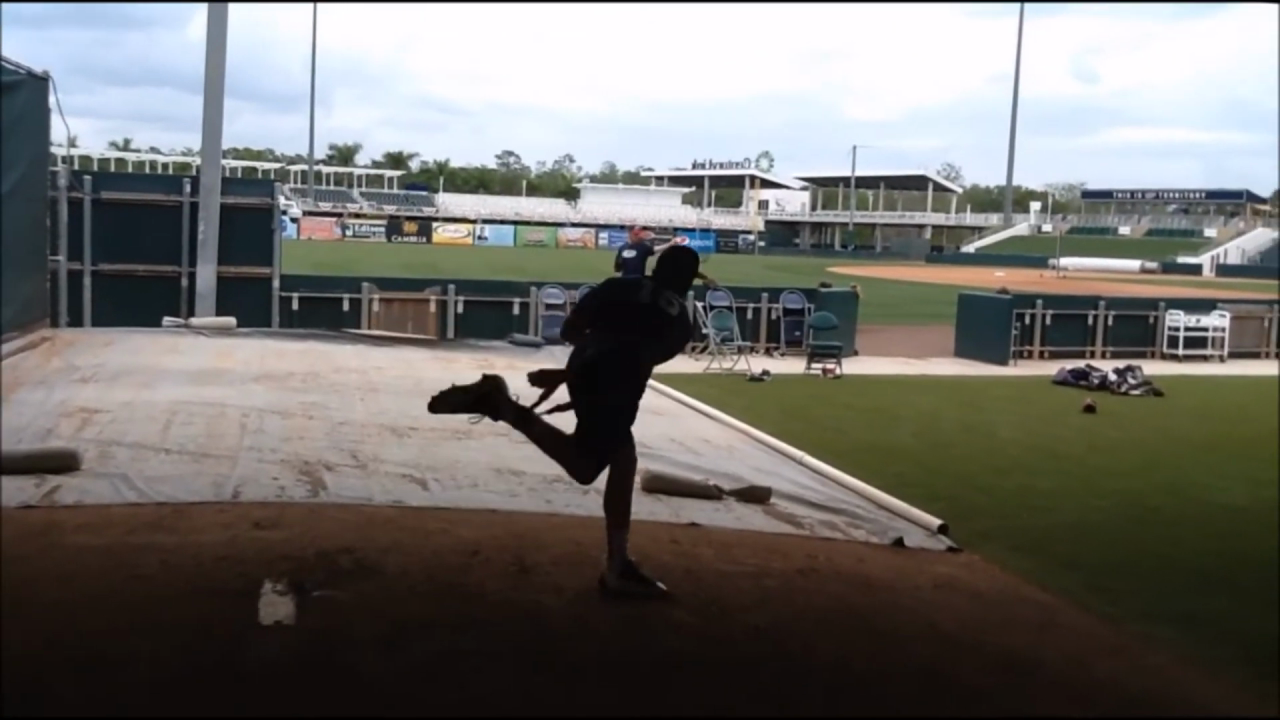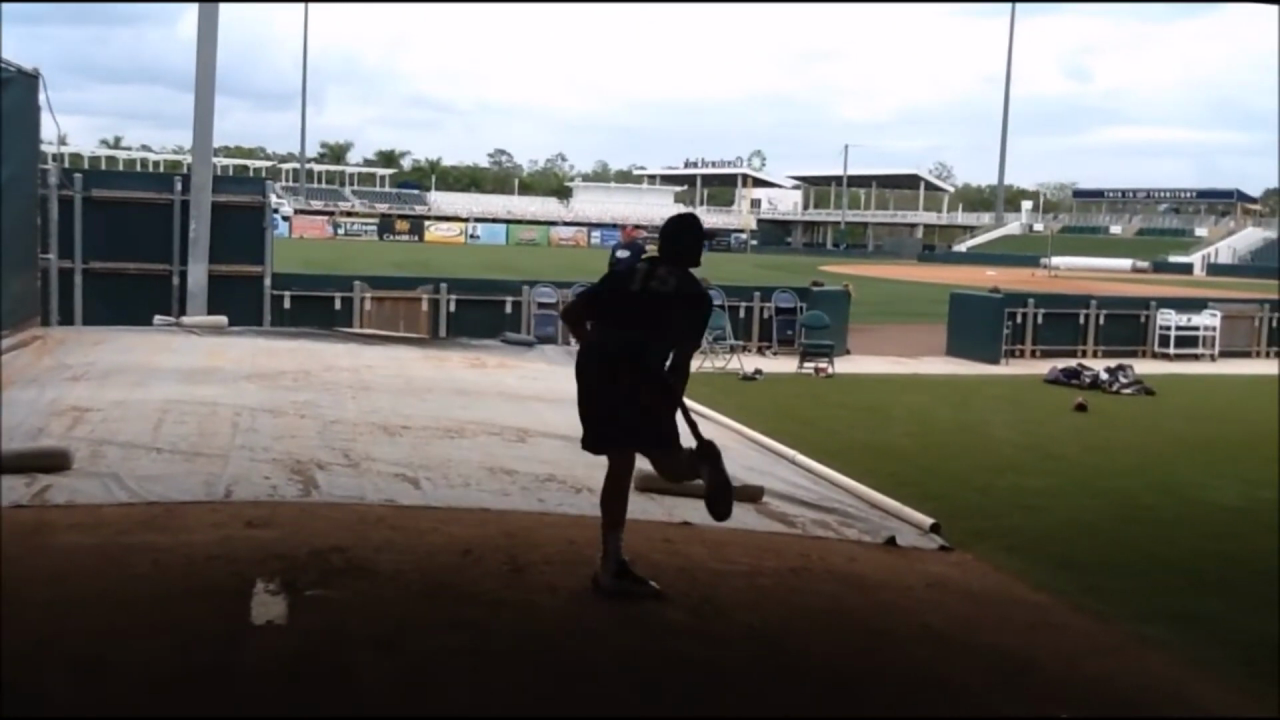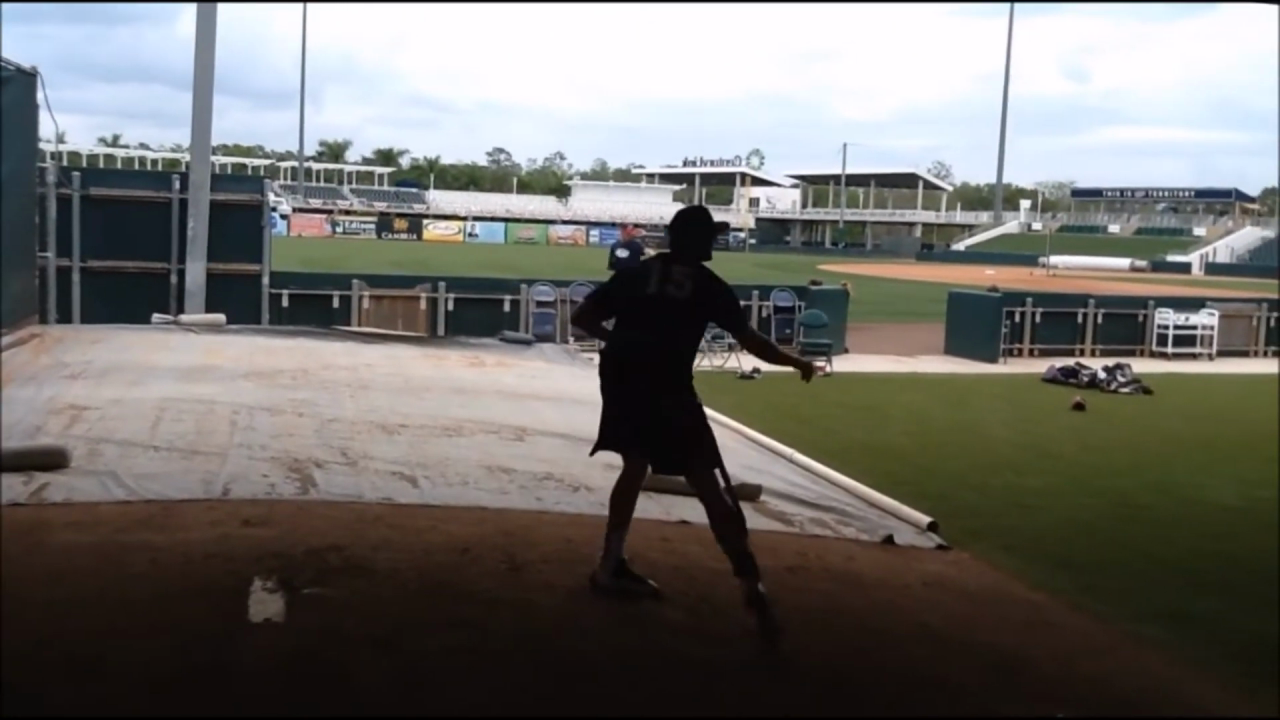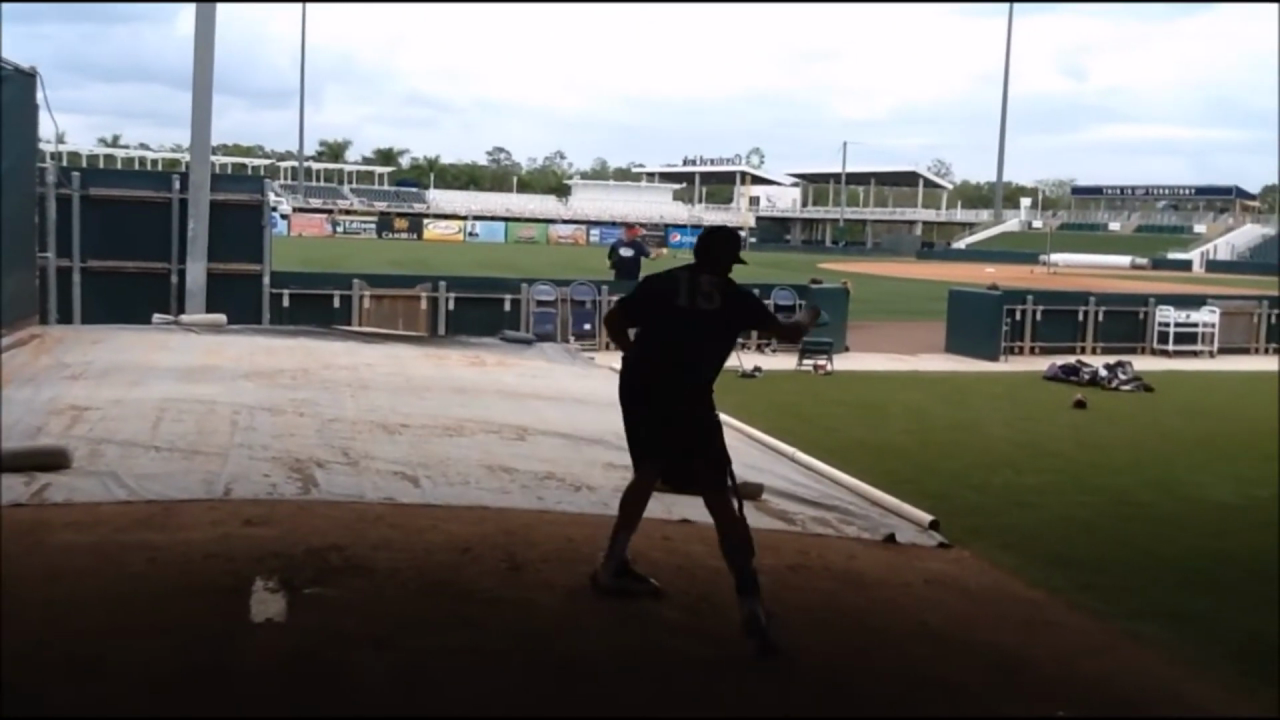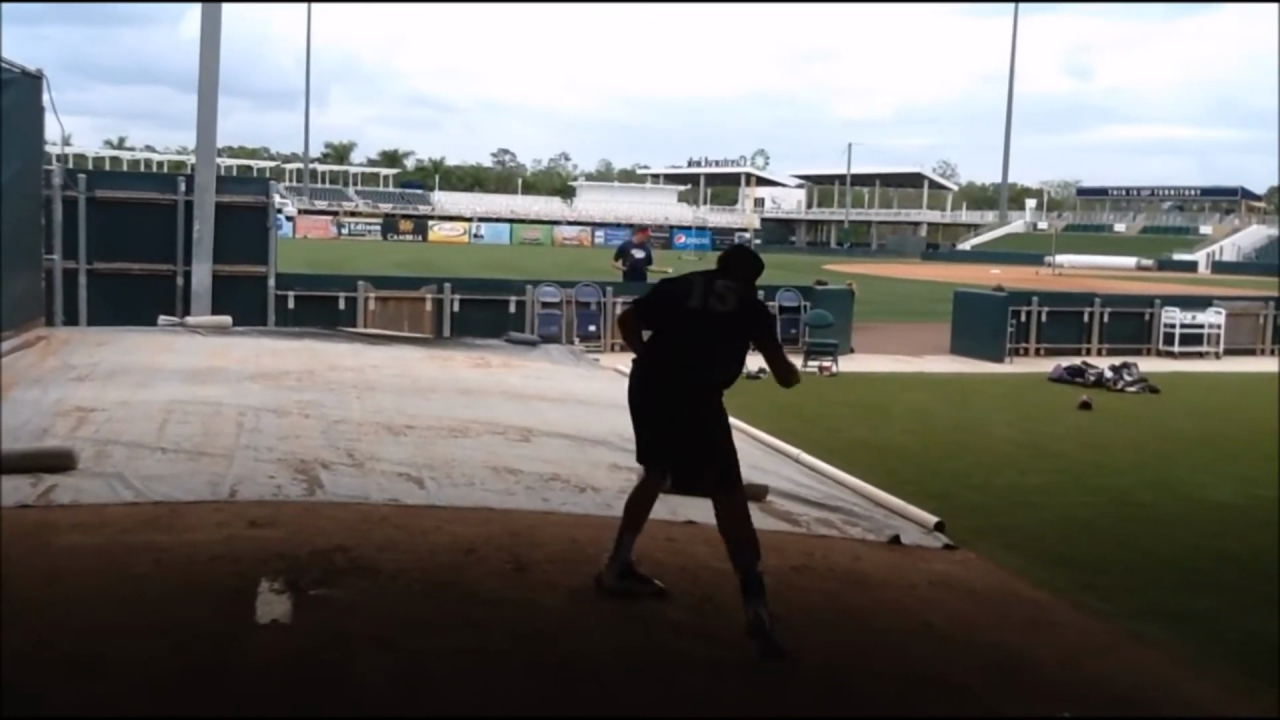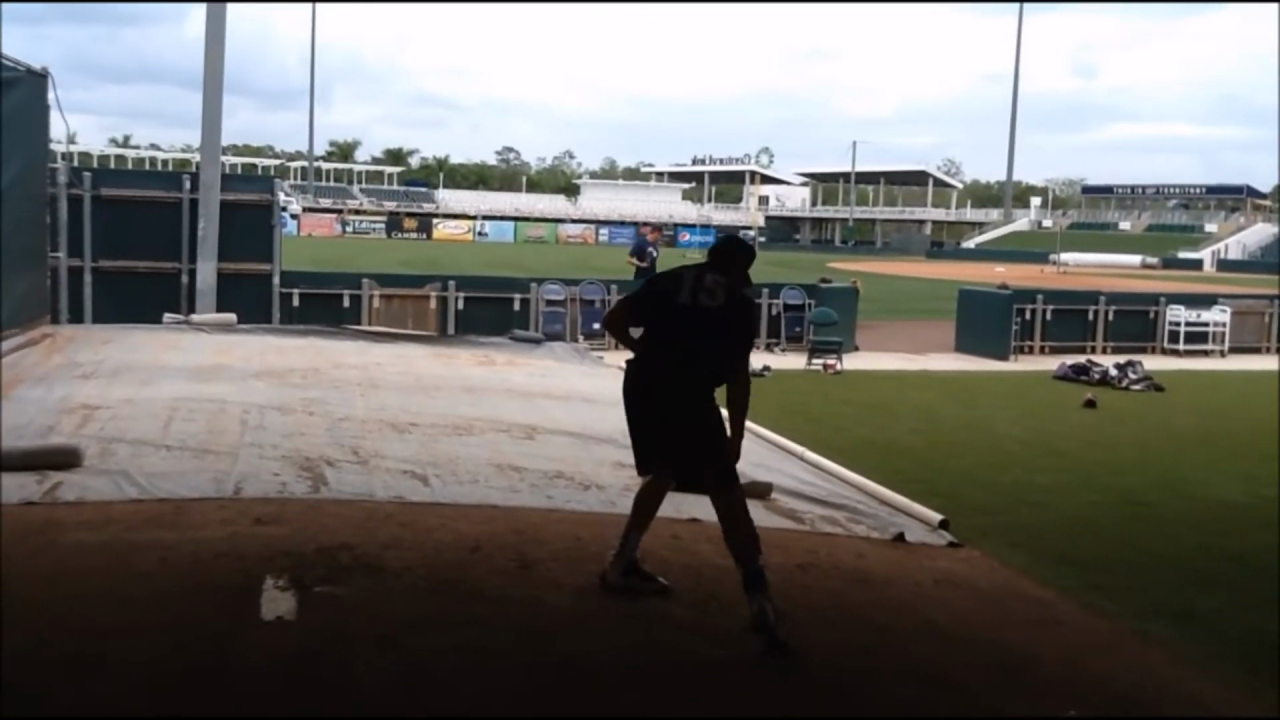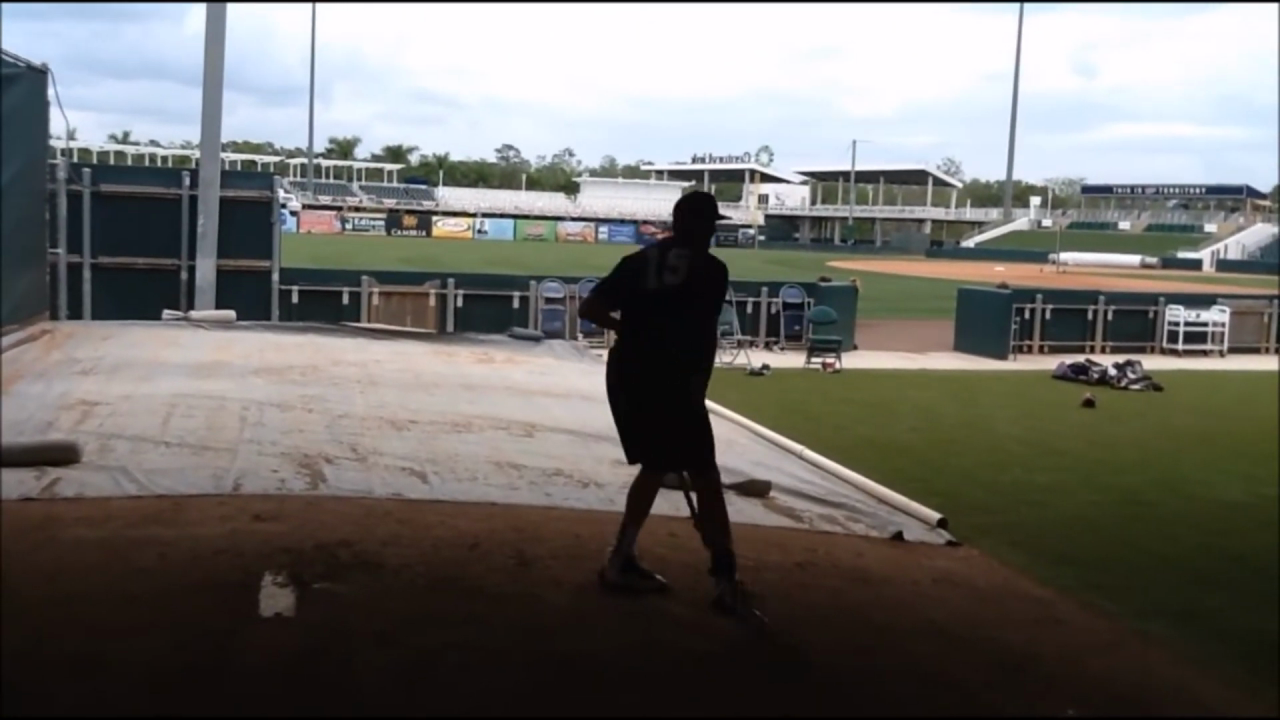
dt=0.2s
person 1, frame 1
left shoulder: (618, 287)
right shoulder: (681, 319)
left elbow: (571, 326)
right elbow: (654, 353)
right wrist: (565, 376)
left hip: (590, 363)
right hip: (620, 370)
left knee: (624, 460)
right knee: (583, 465)
left ankle: (619, 567)
right ankle: (497, 401)
person 1, frame 2
left shoulder: (623, 273)
right shoulder: (696, 296)
left elbow: (571, 314)
right elbow: (680, 361)
right wrist: (669, 407)
left hip: (595, 363)
right hip: (639, 372)
left knee: (621, 461)
right knee: (670, 462)
left ankle: (611, 566)
right ankle: (704, 468)
person 1, frame 3
left shoulder: (633, 273)
right shoulder: (711, 288)
left elbow: (582, 316)
right elbow: (752, 341)
right wrist: (797, 362)
left hip: (620, 375)
right hip: (667, 384)
left knee: (635, 466)
right knee: (704, 483)
left ankle: (611, 565)
right ankle: (749, 579)
person 1, frame 4
left shoulder: (659, 283)
right shoulder: (736, 297)
left elbow: (614, 321)
right elbow: (787, 332)
right wrist: (809, 318)
left hip: (639, 386)
right hip: (686, 395)
left knee: (648, 472)
right knee: (719, 496)
left ankle: (613, 566)
right ankle: (751, 603)
person 1, frame 5
left shoulder: (676, 287)
right shoulder: (751, 306)
left elbow: (627, 321)
right elbow: (784, 374)
right wrist: (794, 372)
left hip: (648, 386)
right hip: (696, 396)
left knee: (657, 473)
right knee: (729, 498)
left ankle: (617, 567)
right ankle: (755, 604)
person 1, frame 6
left shoulder: (666, 281)
right shoulder: (741, 302)
left elbow: (614, 319)
right elbow: (737, 374)
right wrist: (737, 435)
left hip: (642, 384)
right hip: (688, 393)
left knee: (662, 472)
right knee: (727, 493)
left ankle: (622, 564)
right ankle: (758, 598)
person 1, frame 7
left shoulder: (638, 261)
right shoulder: (711, 269)
left elbow: (589, 309)
right elbow: (705, 340)
right wrist: (697, 396)
left hip: (623, 373)
right hip: (669, 377)
left knee: (657, 465)
right knee: (705, 477)
left ankle: (621, 563)
right ankle: (724, 580)
